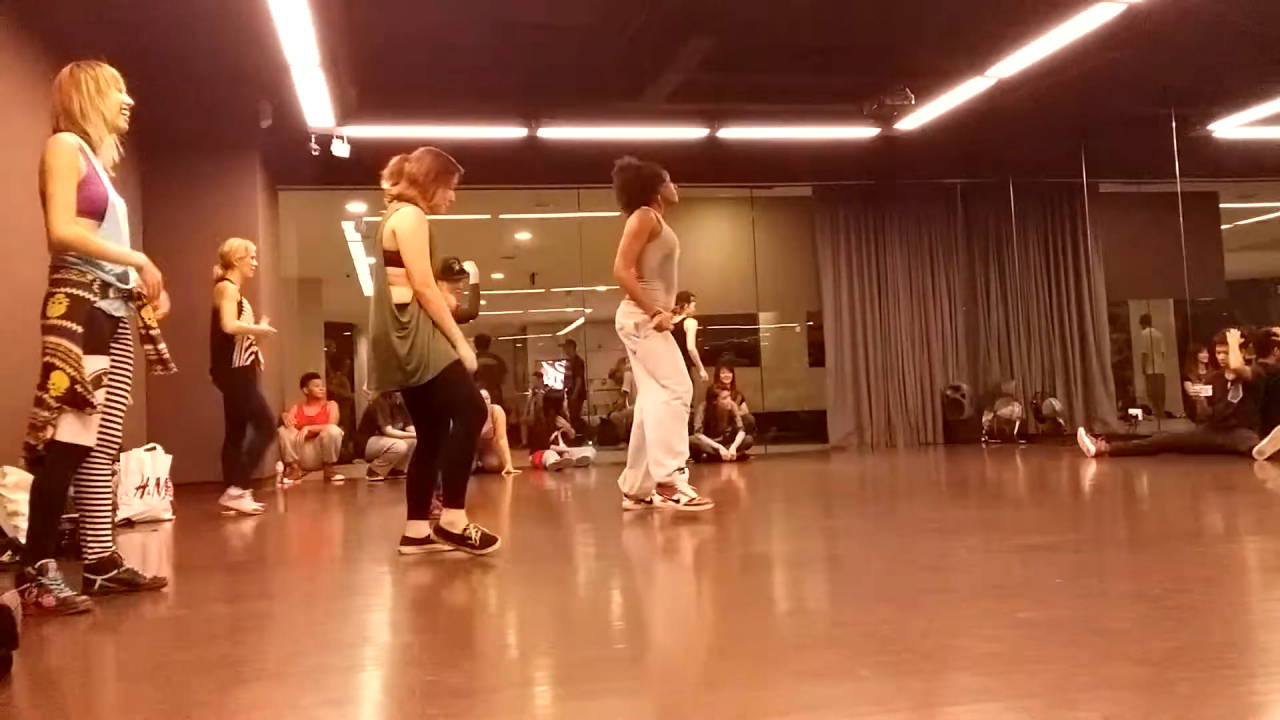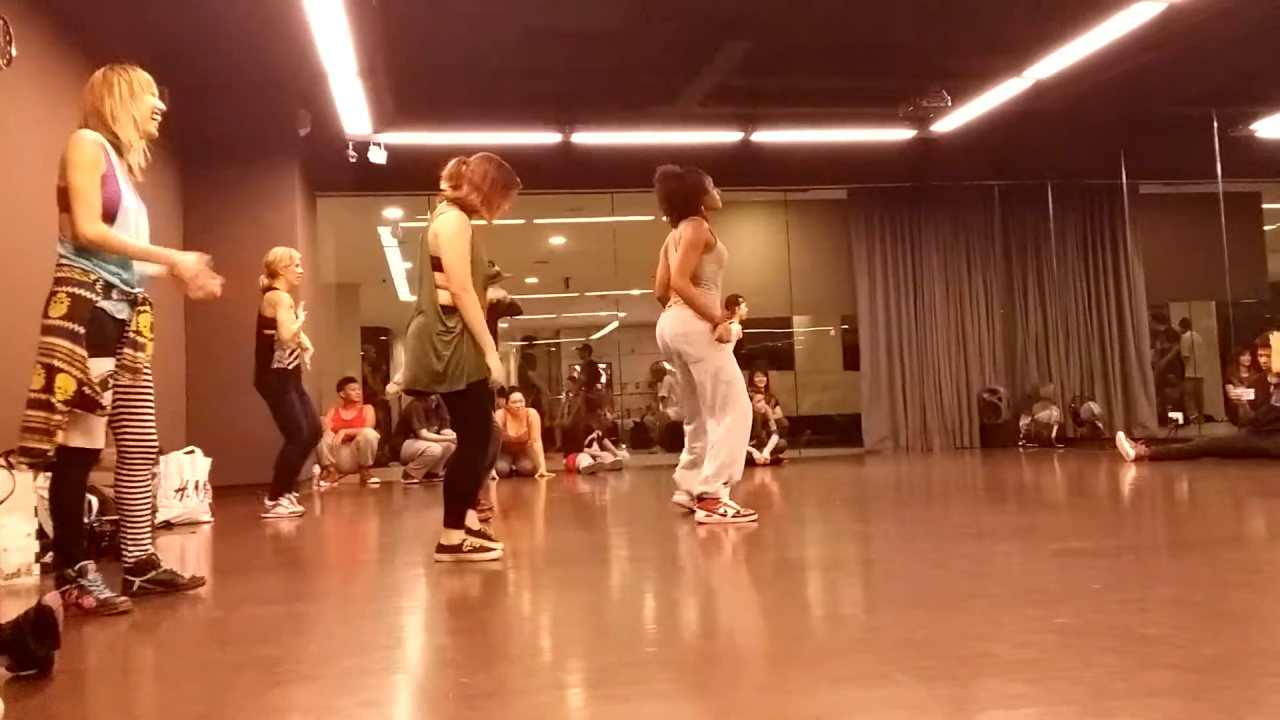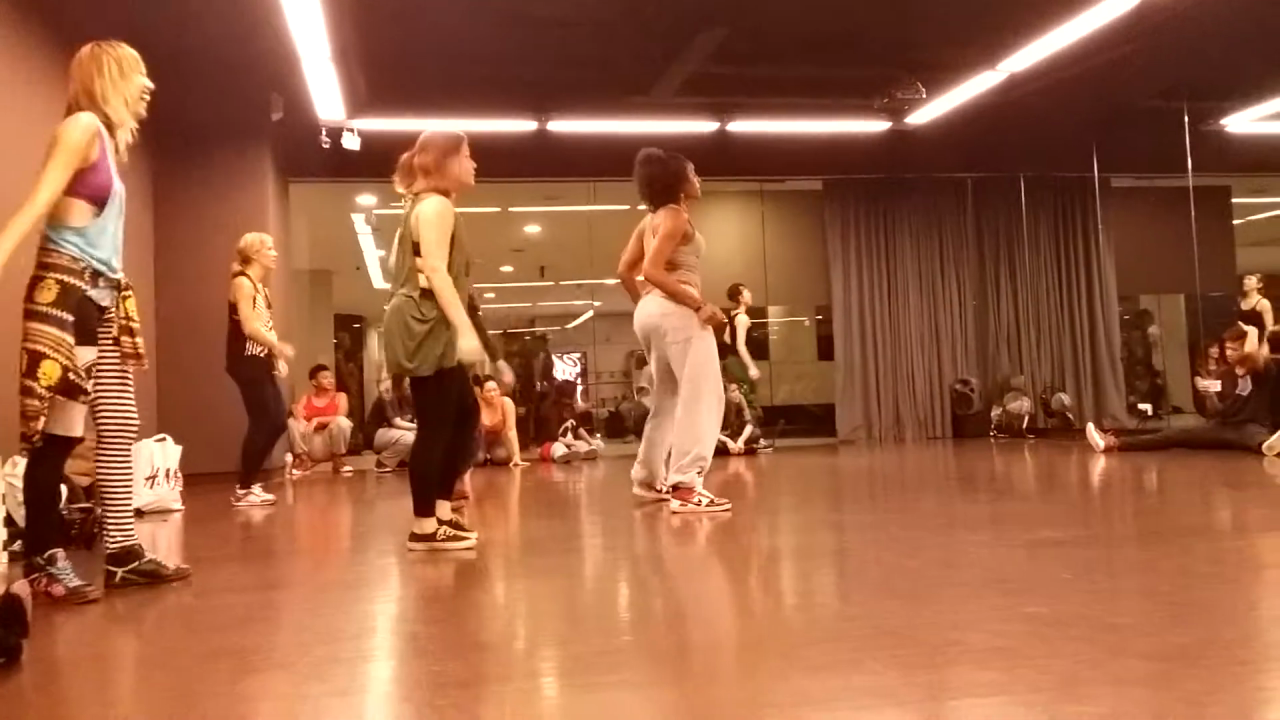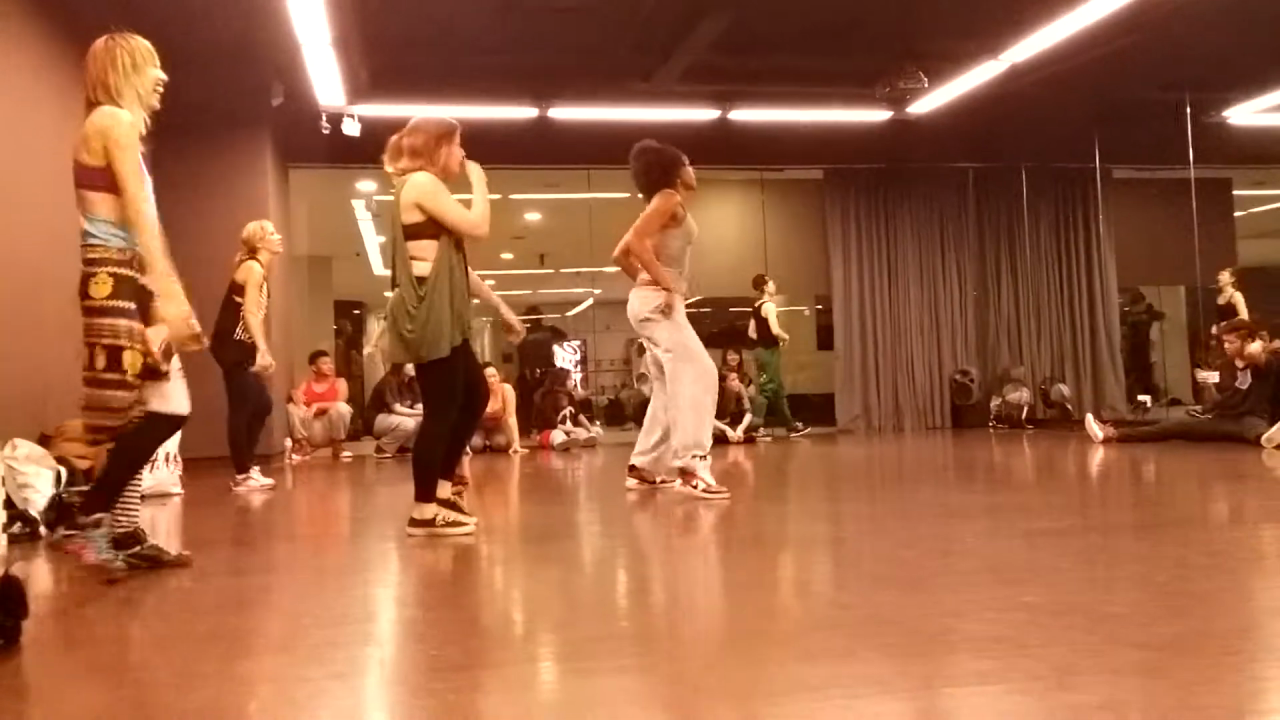
dt=0.4s
person 1, frame 1
left shoulder: (96, 158)
right shoulder: (66, 145)
right elbow: (61, 231)
left wrist: (143, 283)
right wrist: (137, 258)
left hip: (113, 308)
right hip: (79, 305)
left knee: (102, 445)
right knee: (69, 441)
left ankle: (101, 562)
right ankle: (36, 571)
person 1, frame 2
left shoulder: (125, 164)
right shoulder: (88, 142)
right elbow: (86, 231)
left wrist: (177, 267)
right wrist: (169, 257)
left hip: (126, 313)
right hip: (84, 307)
left knee: (139, 445)
right knee: (80, 444)
left ankle: (139, 562)
right ankle: (74, 573)
person 1, frame 3
left shoulder: (107, 140)
right shoulder: (83, 126)
left elbow: (89, 228)
left hip: (105, 298)
right hip: (70, 293)
left knee: (118, 429)
right knee: (60, 432)
left ankle: (123, 554)
person 1, frame 4
left shoulder: (115, 127)
right shoulder: (112, 121)
right elbow: (136, 212)
left wrist: (165, 291)
right wrist: (169, 292)
left hip: (132, 284)
right hip: (120, 280)
left knee: (144, 413)
right knee: (167, 408)
left ankle: (124, 534)
right ankle: (91, 516)
person 2, frame 1
left shoulder: (398, 217)
right shoulder: (409, 216)
right elbow: (423, 286)
right wrist: (460, 340)
left hip: (410, 339)
right hip: (413, 336)
left knee: (433, 432)
right knee: (470, 410)
left ankle: (417, 529)
right ankle: (452, 519)
person 2, frame 2
left shoulder: (448, 218)
right shoulder: (454, 220)
right elbow: (460, 289)
right wrist: (491, 350)
left hip: (450, 341)
right hip: (452, 342)
left knee: (476, 436)
right knee: (476, 437)
left ankle: (466, 522)
right ankle: (451, 538)
person 2, frame 3
left shoulder: (424, 204)
right shoulder: (437, 205)
left elbow: (399, 262)
right elbow: (436, 271)
right wrist: (465, 330)
left hip: (432, 328)
right hip: (425, 327)
left knee: (465, 415)
right knee: (436, 424)
left ankle: (440, 511)
right ankle: (423, 527)
person 2, frame 4
left shoulder: (424, 188)
right shoulder: (421, 182)
left elbow: (451, 261)
right elbow: (478, 226)
left wrist: (497, 304)
right wrist: (479, 181)
left hip: (443, 315)
right hip: (428, 314)
left knee: (474, 395)
right knee: (442, 409)
left ankle: (441, 489)
right ankle: (423, 512)
person 3, frame 1
left shoulder: (654, 221)
right shoulder: (644, 216)
right elbow: (622, 270)
right wrist: (654, 311)
left hip: (652, 315)
right hip: (642, 317)
left knee: (654, 401)
right knee: (673, 389)
left ankle: (637, 488)
right ankle: (670, 478)
person 3, frame 2
left shoulder: (676, 234)
right shoulder: (697, 226)
left elbow: (661, 290)
right elbow: (679, 282)
right wrist: (715, 318)
left hip: (672, 324)
right hip: (694, 325)
left knee: (702, 412)
right knee: (732, 408)
left ankle: (690, 485)
right ankle: (710, 496)
person 3, frame 3
left shoulder: (650, 220)
right shoulder: (676, 215)
left elbow: (625, 271)
right elbow: (652, 270)
right wrist: (700, 303)
left hip: (649, 312)
right hip: (676, 310)
left knee: (668, 398)
right knee: (700, 396)
left ankle: (649, 477)
right ankle: (685, 486)
person 3, frame 4
left shoulder: (661, 205)
right shoulder: (669, 198)
left elbow: (620, 254)
right elbow: (636, 240)
right wrist: (665, 285)
left hip: (650, 301)
right hip: (657, 301)
left knee: (669, 388)
right knee: (697, 374)
left ankle: (643, 468)
right ankle: (691, 467)
person 4, frame 1
left shoulder: (233, 290)
right shoulder: (227, 288)
right elbow: (229, 327)
left wrist: (255, 353)
right wrist: (261, 329)
left hip: (239, 371)
right hip: (234, 372)
left knee: (236, 433)
right knee: (265, 428)
left ankle: (235, 491)
right ankle: (237, 489)
person 4, frame 2
left shoulder: (286, 299)
right shoulder: (277, 297)
left elbow: (298, 335)
right elbow: (289, 335)
left wrist: (307, 345)
right wrist: (299, 319)
left hip: (287, 377)
right hip: (275, 378)
left knee: (314, 431)
right knee: (298, 436)
left ankle: (284, 492)
right ankle: (273, 500)
person 4, frame 3
left shoulder: (262, 288)
right shoulder: (242, 283)
right elbow: (250, 328)
left wrist: (279, 357)
right wrist: (281, 348)
left hip: (263, 363)
right hip: (247, 363)
left knee: (277, 423)
right knee: (263, 423)
left ankle: (249, 482)
right ankle: (244, 490)
person 4, frame 4
left shoulder: (258, 271)
right shoulder: (253, 267)
right elbow: (250, 313)
left wrist: (265, 352)
right wrist: (262, 350)
left hip: (243, 348)
right hip: (232, 346)
left knee: (262, 406)
right knee: (241, 409)
left ankle: (246, 465)
right ankle: (242, 474)
